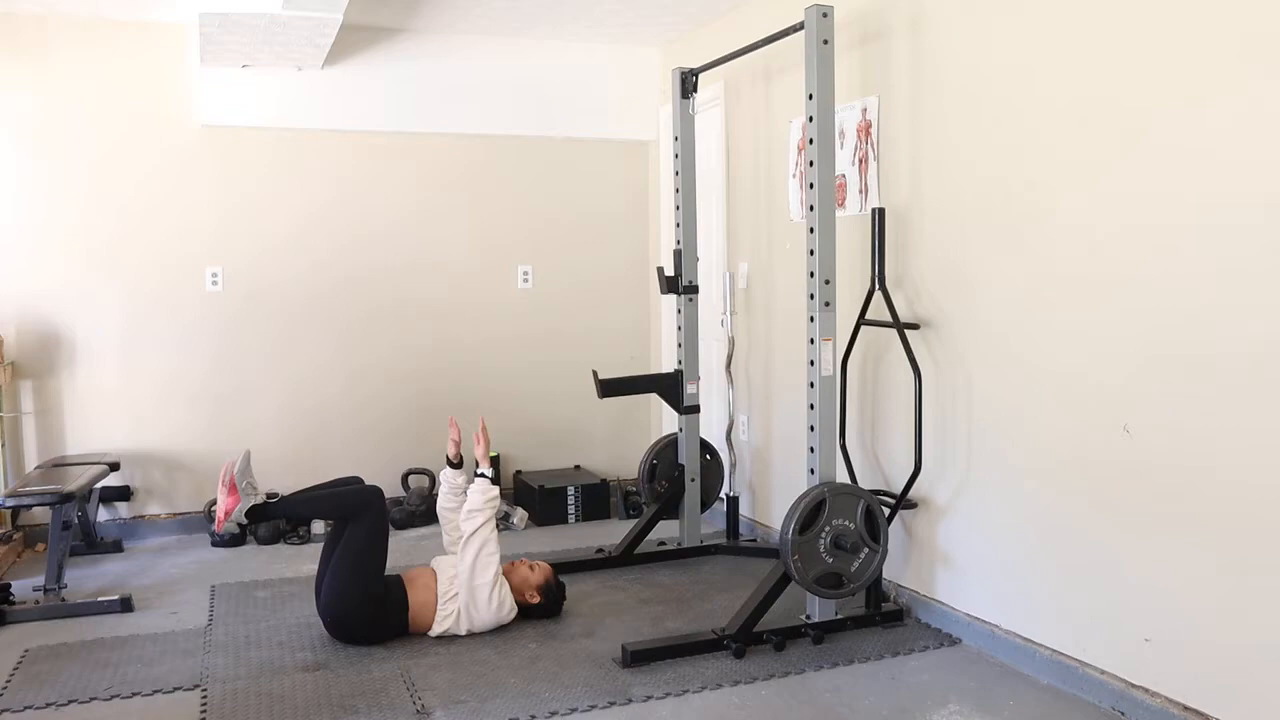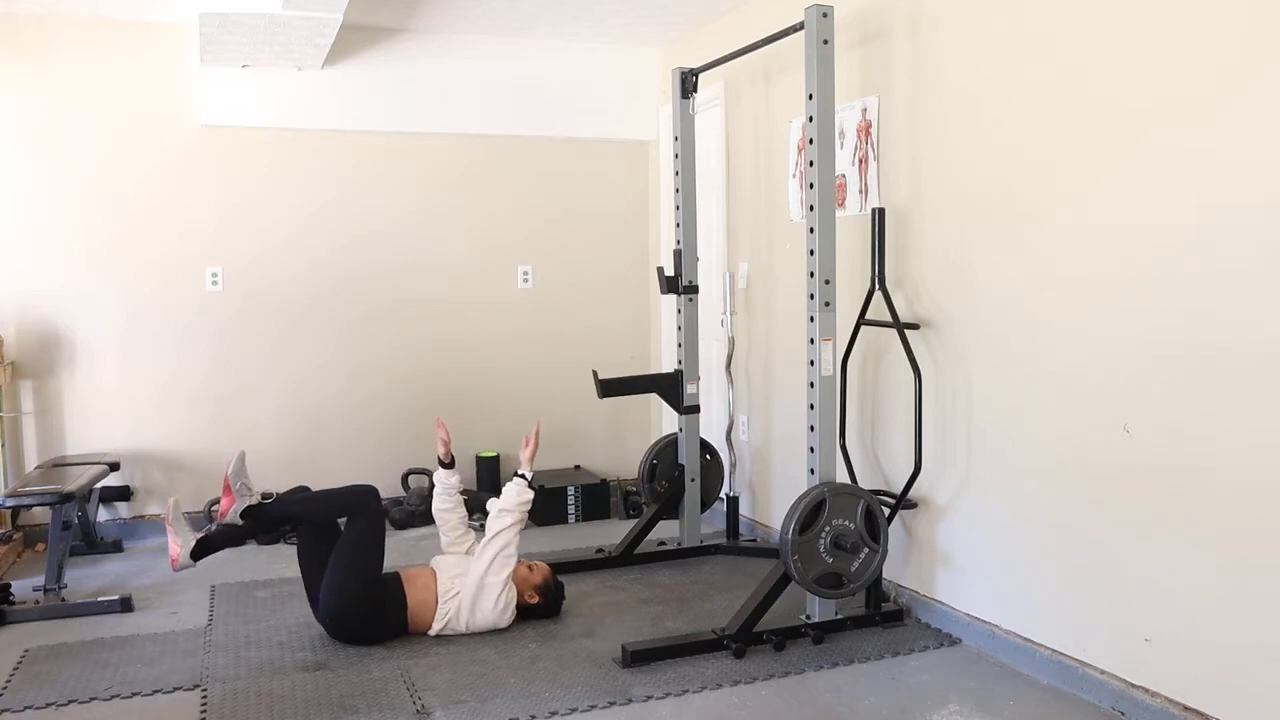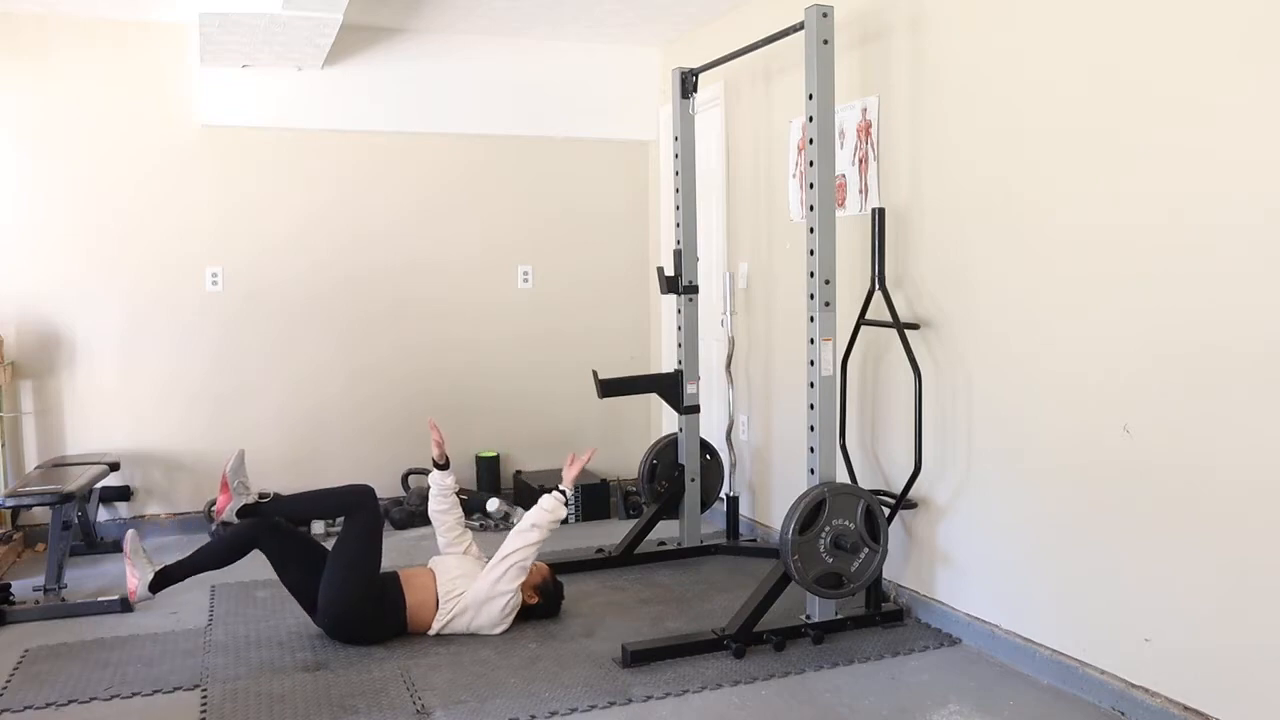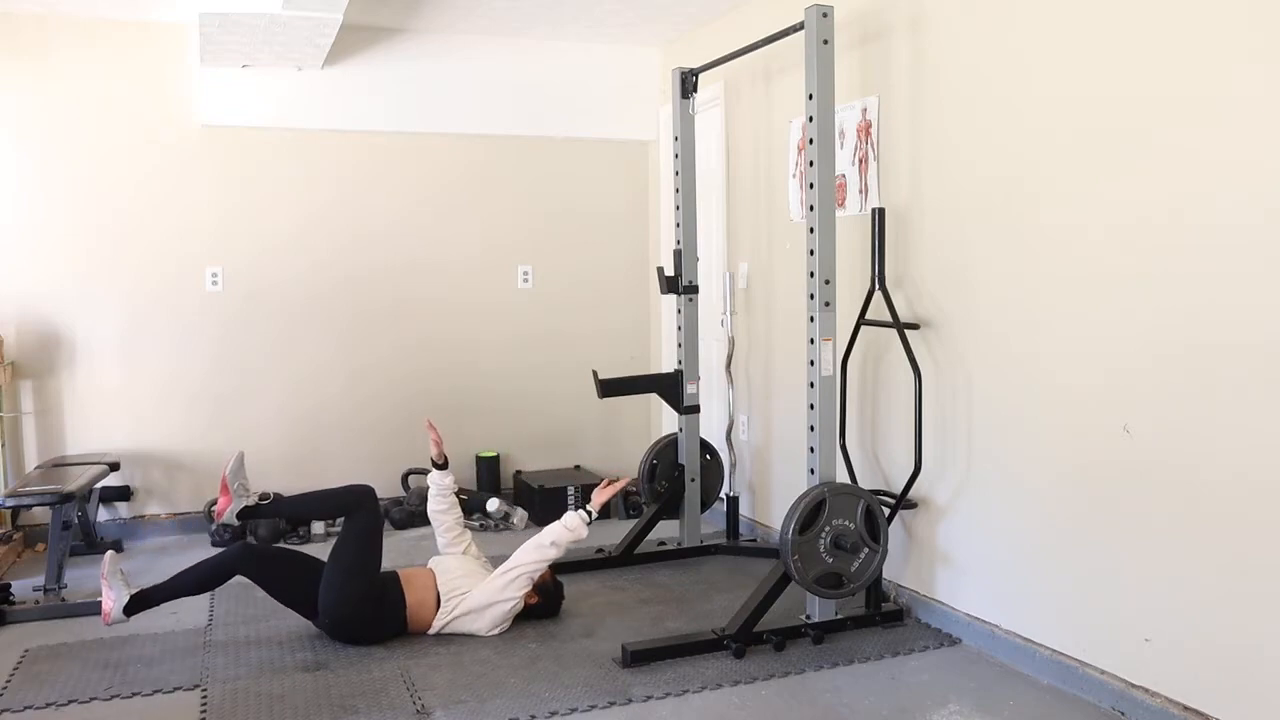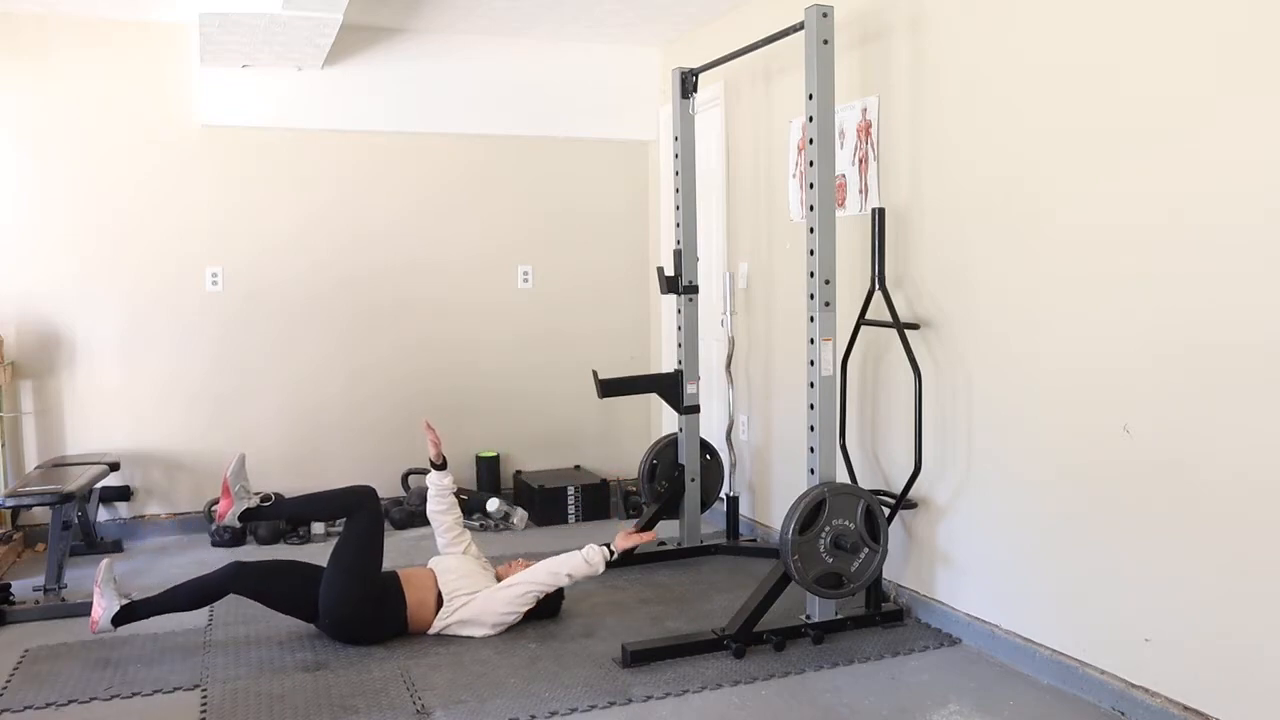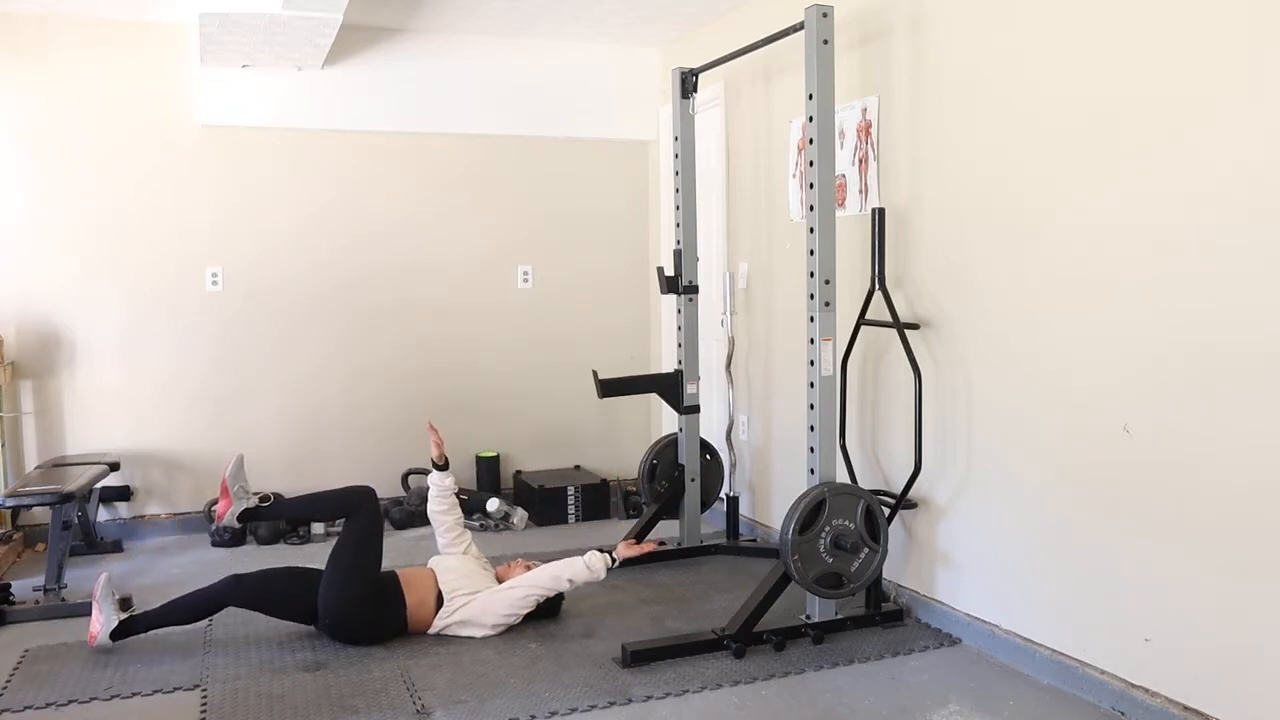
dt=0.5s
person 1, frame 1
left shoulder: (496, 604)
right shoulder: (482, 577)
left elbow: (477, 531)
right elbow: (459, 529)
left wrist: (484, 469)
right wrist: (455, 462)
left hip: (353, 615)
right hip: (347, 602)
left knee: (370, 499)
right knee: (354, 487)
left ankle: (251, 507)
right ankle: (247, 510)
person 1, frame 2
left shoulder: (498, 604)
right shoulder: (474, 570)
left elbow: (502, 532)
right elbow: (454, 527)
left wrist: (523, 474)
right wrist: (446, 463)
left hip: (355, 615)
right hip: (347, 603)
left knee: (366, 498)
right knee: (304, 497)
left ankle: (250, 509)
right ankle: (195, 548)
person 1, frame 3
left shoulder: (500, 606)
right shoulder: (480, 572)
left elbow: (526, 539)
right elbow: (450, 526)
left wrist: (562, 491)
right wrist: (441, 464)
left hip: (356, 615)
right hip: (347, 604)
left knee: (362, 497)
right knee: (263, 529)
left ankle: (247, 504)
right ankle: (154, 581)
person 1, frame 4
left shoulder: (500, 604)
right shoulder: (480, 571)
left elbow: (541, 548)
right elbow: (448, 525)
left wrist: (588, 511)
right wrist: (441, 465)
left hip: (358, 614)
right hip: (349, 604)
left knee: (363, 498)
right knee: (244, 555)
left ankle: (250, 505)
right ankle: (131, 603)
person 1, frame 5
left shoulder: (503, 606)
right shoulder: (479, 568)
left elbow: (558, 571)
right elbow: (447, 521)
left wrist: (609, 550)
right wrist: (439, 465)
left hip: (359, 615)
right hip: (350, 604)
left knee: (365, 499)
right knee: (238, 574)
left ankle: (248, 508)
right ankle: (120, 614)
person 1, frame 6
left shoulder: (501, 605)
right shoulder: (476, 567)
left elbow: (558, 576)
right elbow: (447, 521)
left wrist: (610, 557)
right wrist: (441, 466)
left hip: (358, 614)
right hip: (347, 603)
left knee: (364, 498)
right knee: (236, 587)
left ankle: (250, 509)
right ankle: (120, 627)
